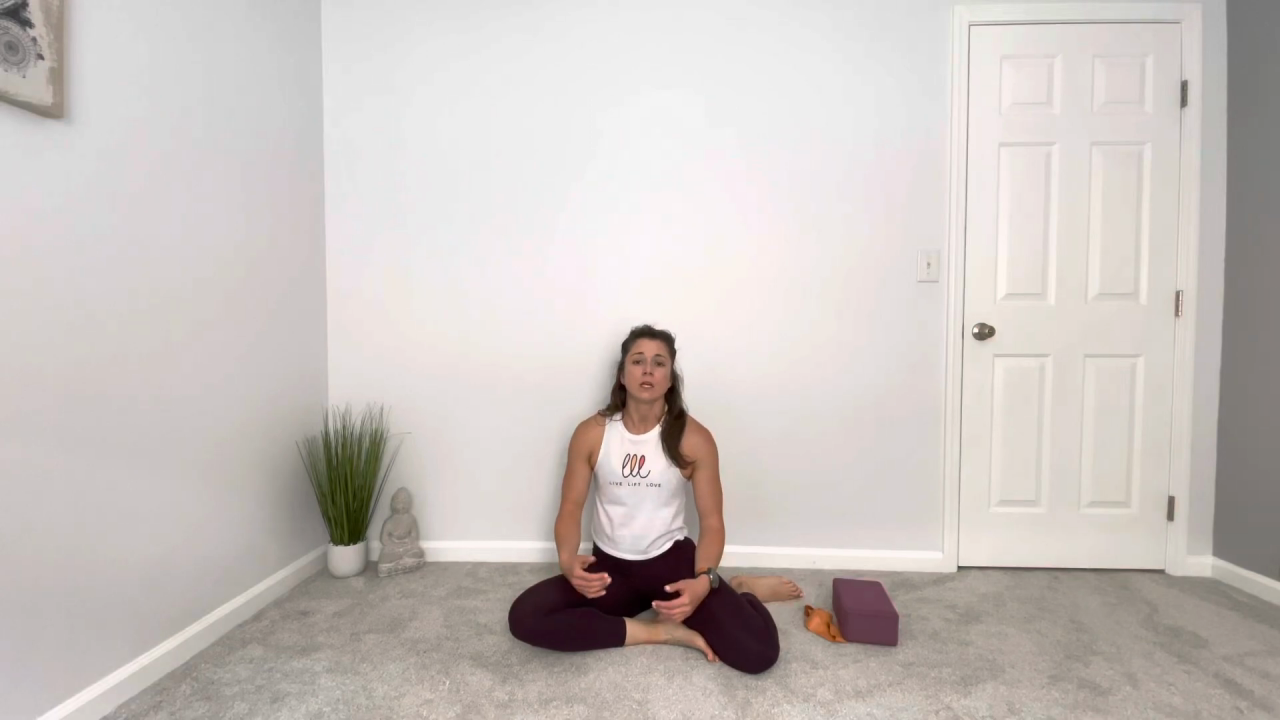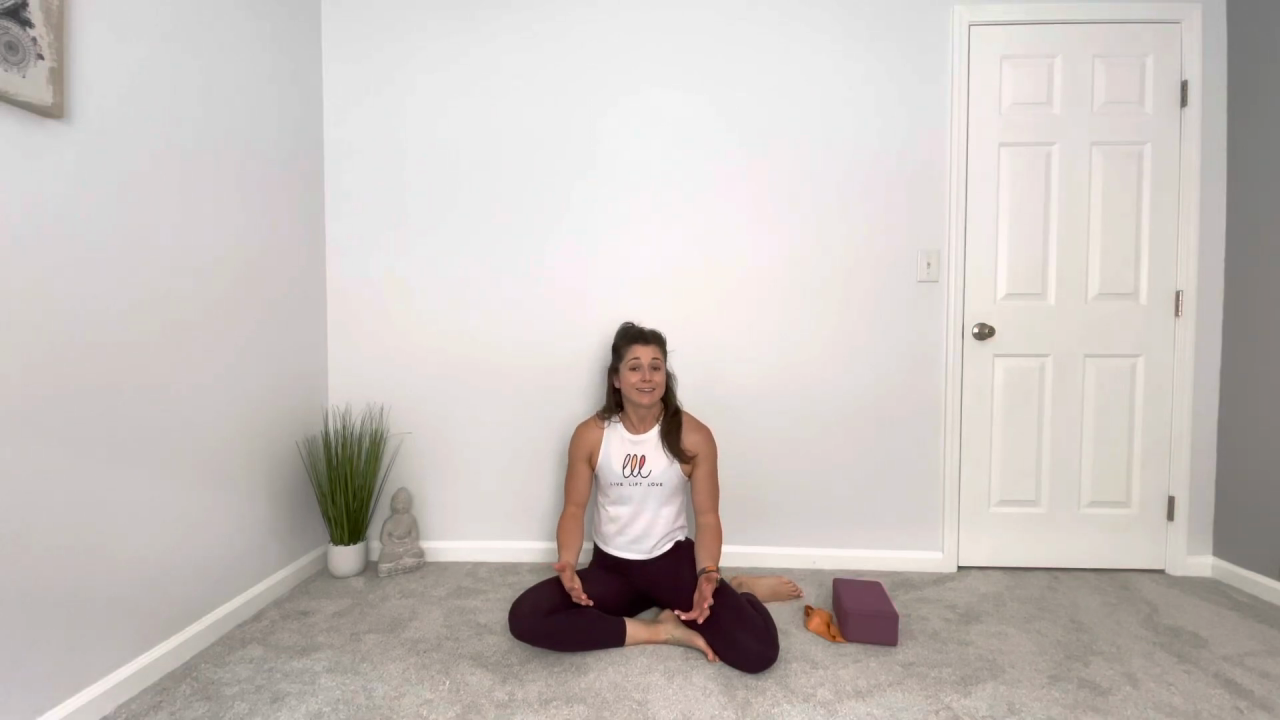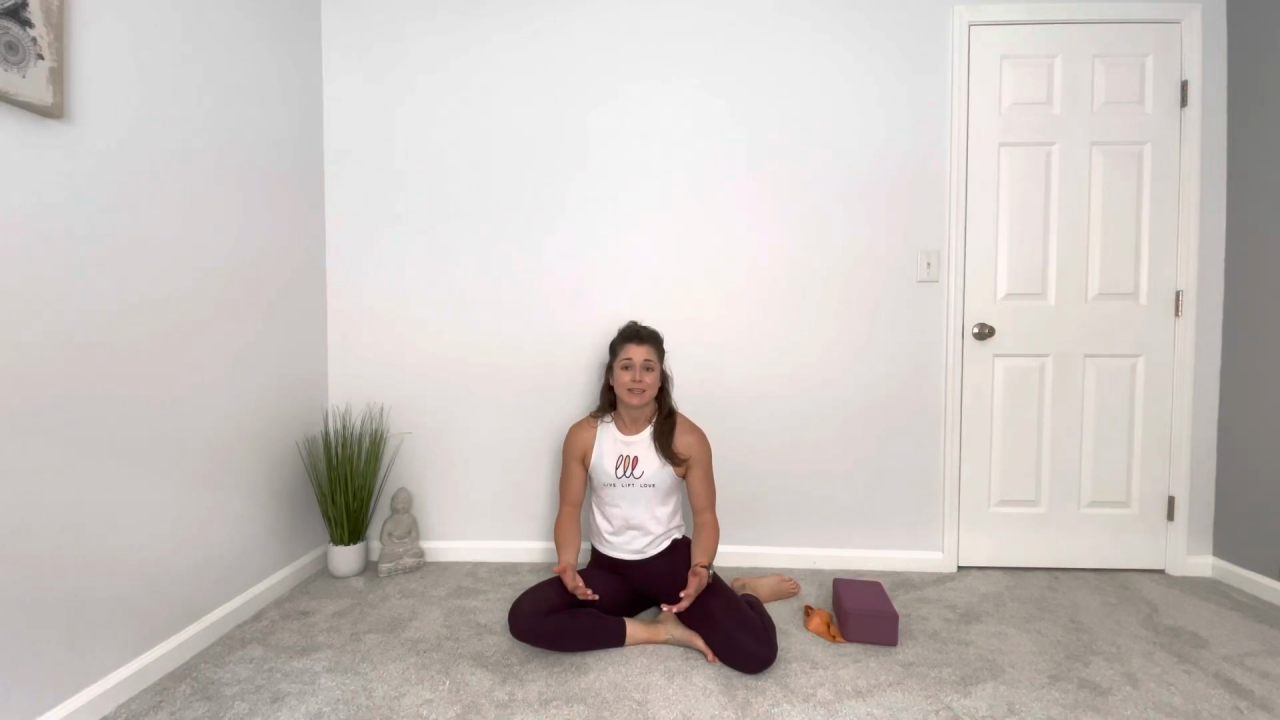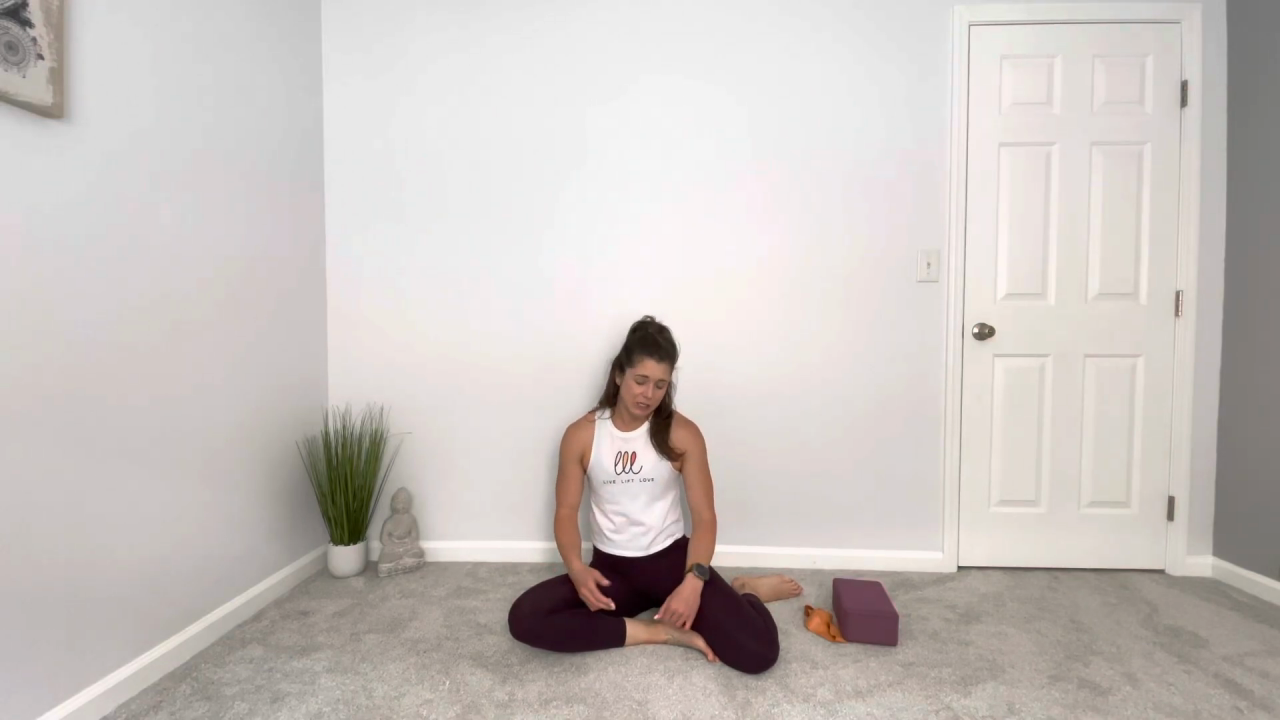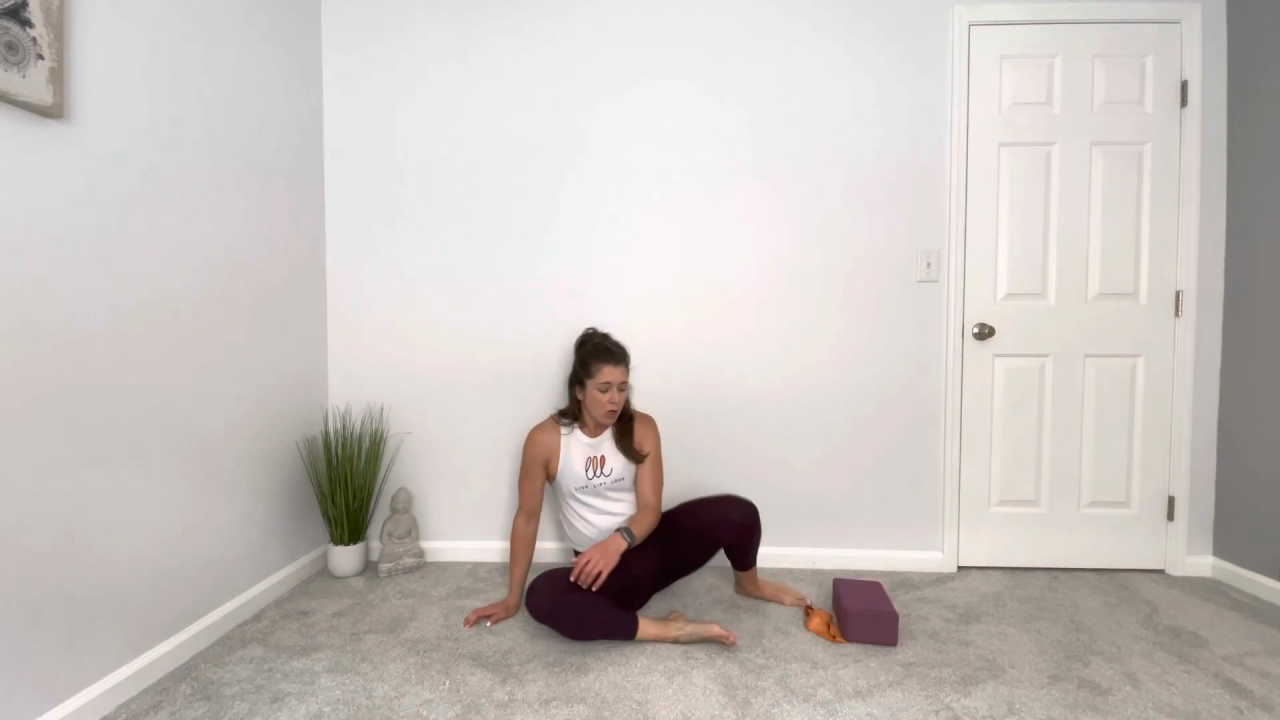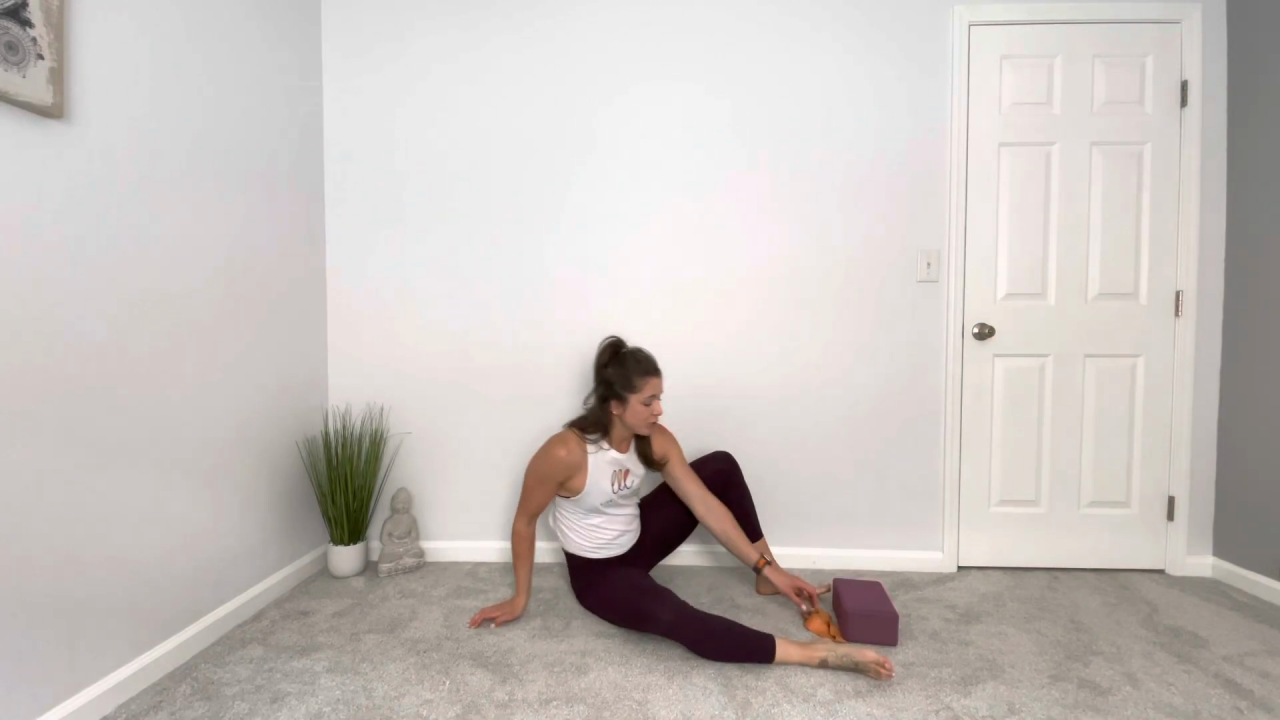
dt=0.7s
person 1, frame 1
left shoulder: (694, 439)
right shoulder: (591, 433)
left elbow: (712, 521)
right elbow: (570, 509)
left wrist: (704, 581)
right wrist: (568, 561)
left hip: (672, 561)
right hip: (611, 567)
left knee: (759, 652)
right knee: (525, 617)
left ankle: (736, 591)
right ankle: (662, 631)
person 1, frame 2
left shoulder: (694, 436)
right shoulder: (590, 435)
left elbow: (707, 517)
right elbow: (574, 509)
left wrist: (709, 576)
right wrist: (567, 564)
left hip: (673, 560)
right hip: (611, 567)
left knee: (758, 651)
right knee: (525, 618)
left ankle: (737, 590)
right ankle: (663, 631)
person 1, frame 3
left shoulder: (687, 438)
right shoulder: (583, 435)
left elbow: (705, 515)
right elbow: (570, 509)
left wrist: (702, 570)
right wrist: (567, 564)
left hip: (670, 560)
right hip: (609, 568)
left knee: (756, 652)
right knee: (525, 618)
left ankle: (741, 592)
right ankle: (663, 631)
person 1, frame 4
left shoulder: (682, 433)
right shoulder: (582, 434)
left elbow: (704, 515)
right elbow: (566, 515)
left wrist: (694, 581)
right wrist: (578, 569)
left hip: (671, 559)
right hip: (611, 569)
left knee: (758, 652)
right knee: (524, 620)
left ankle: (741, 591)
right ankle: (660, 632)
person 1, frame 5
left shoulder: (642, 428)
right shoulder: (546, 438)
left elbow: (650, 509)
right elbow: (527, 516)
left wrist: (618, 541)
right wrist: (511, 598)
left hip: (649, 543)
right hip: (601, 564)
left knee: (738, 512)
right knee: (541, 597)
left ankle: (748, 583)
right ankle: (668, 630)
person 1, frame 6
left shoulder: (656, 441)
right shoulder: (565, 453)
left elbow: (709, 508)
right elbow: (524, 521)
left wrist: (768, 569)
right wrist: (520, 598)
left hip: (637, 540)
right hip: (597, 573)
left knee: (722, 467)
right knee: (671, 615)
left ankle: (764, 579)
right ankle: (809, 653)
